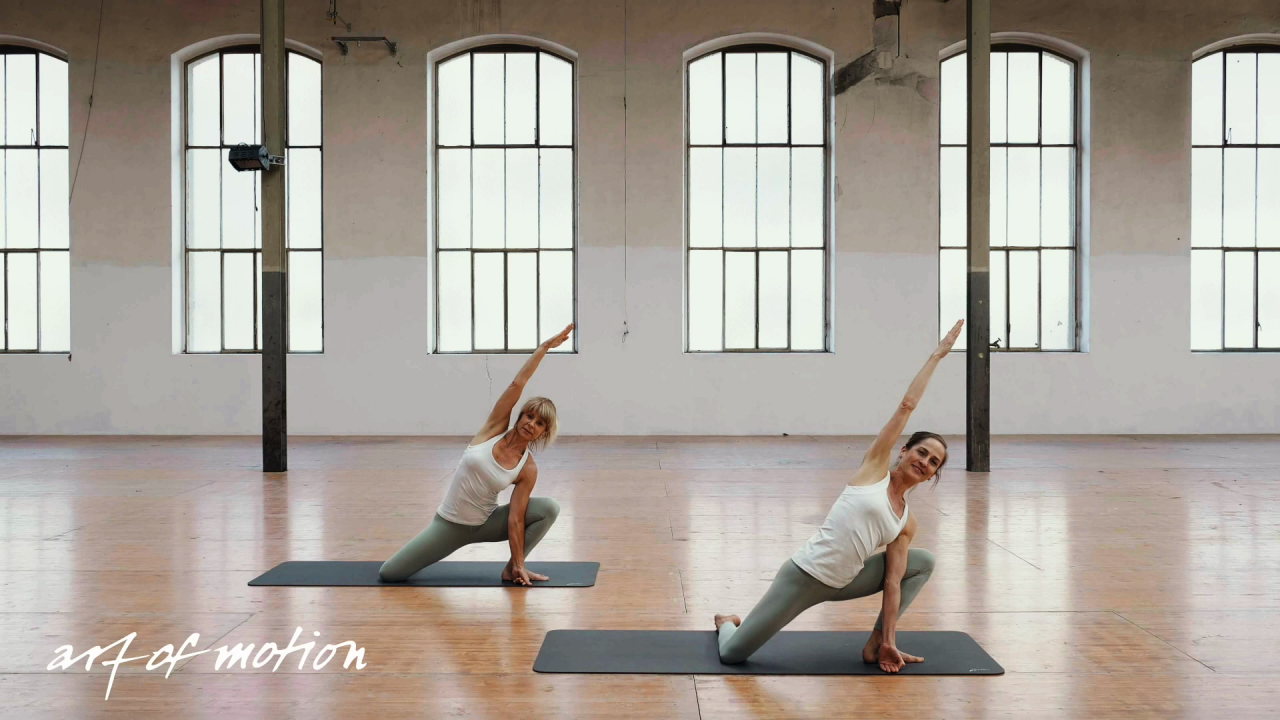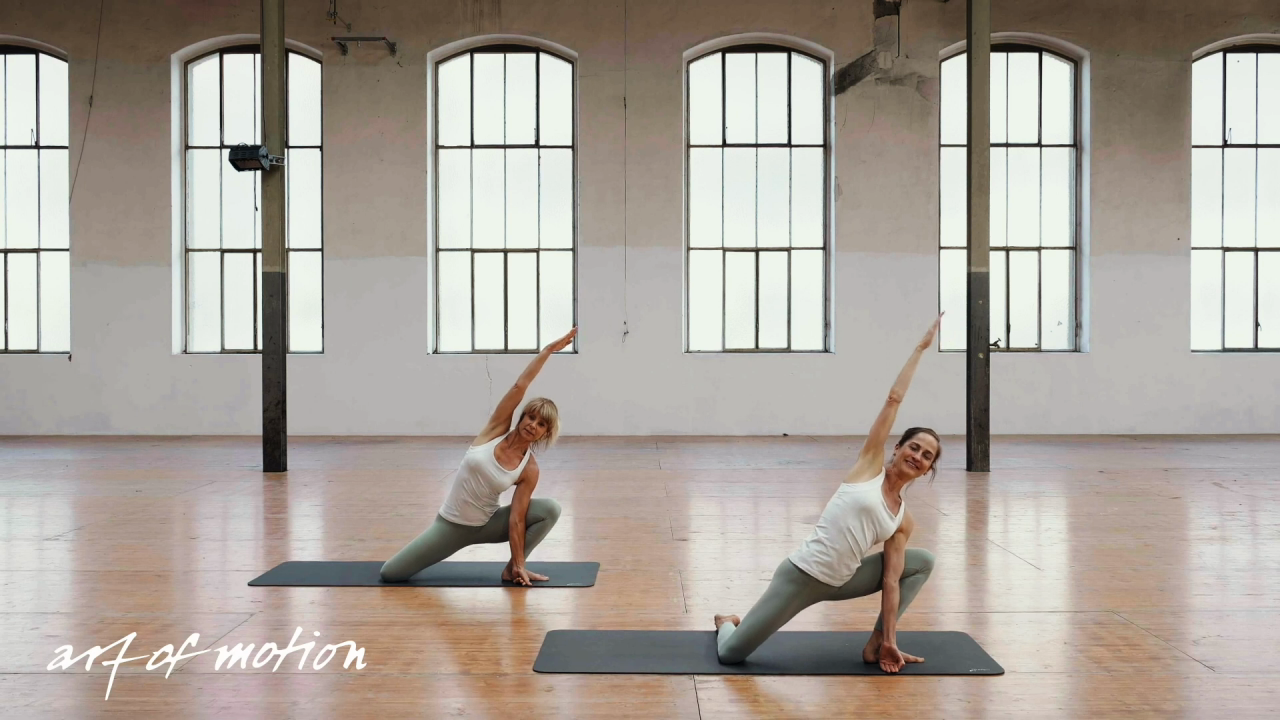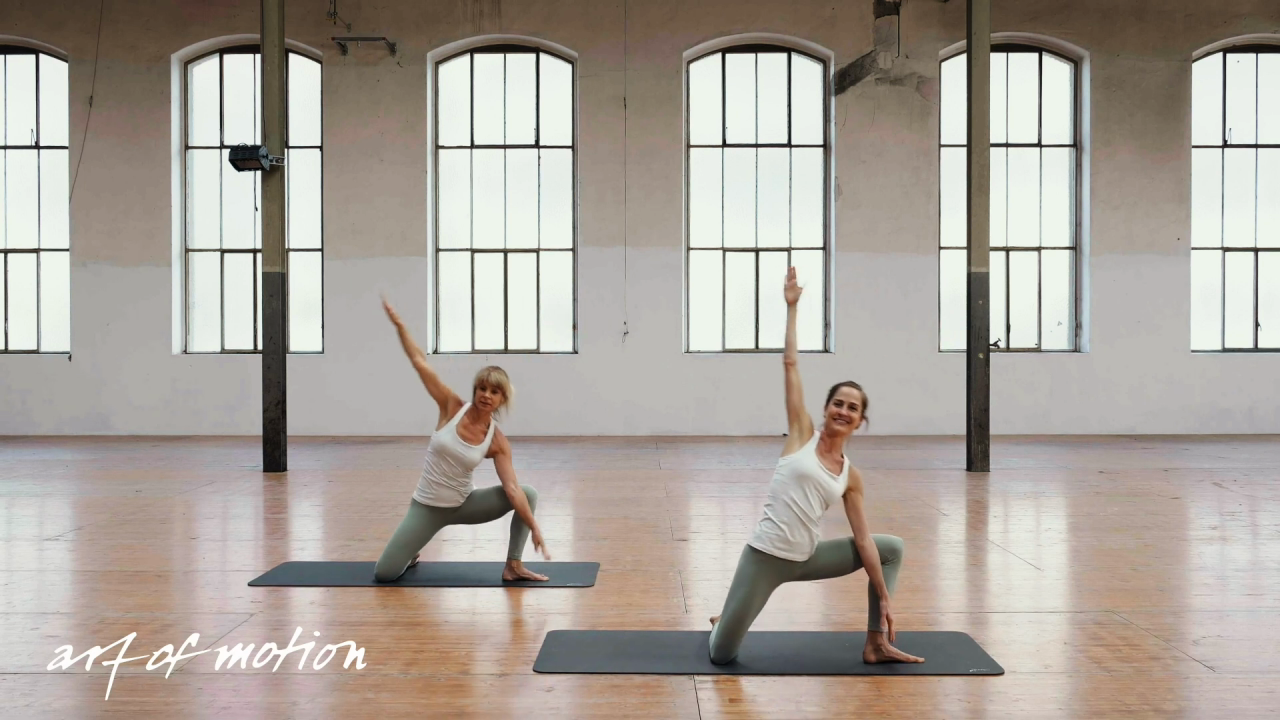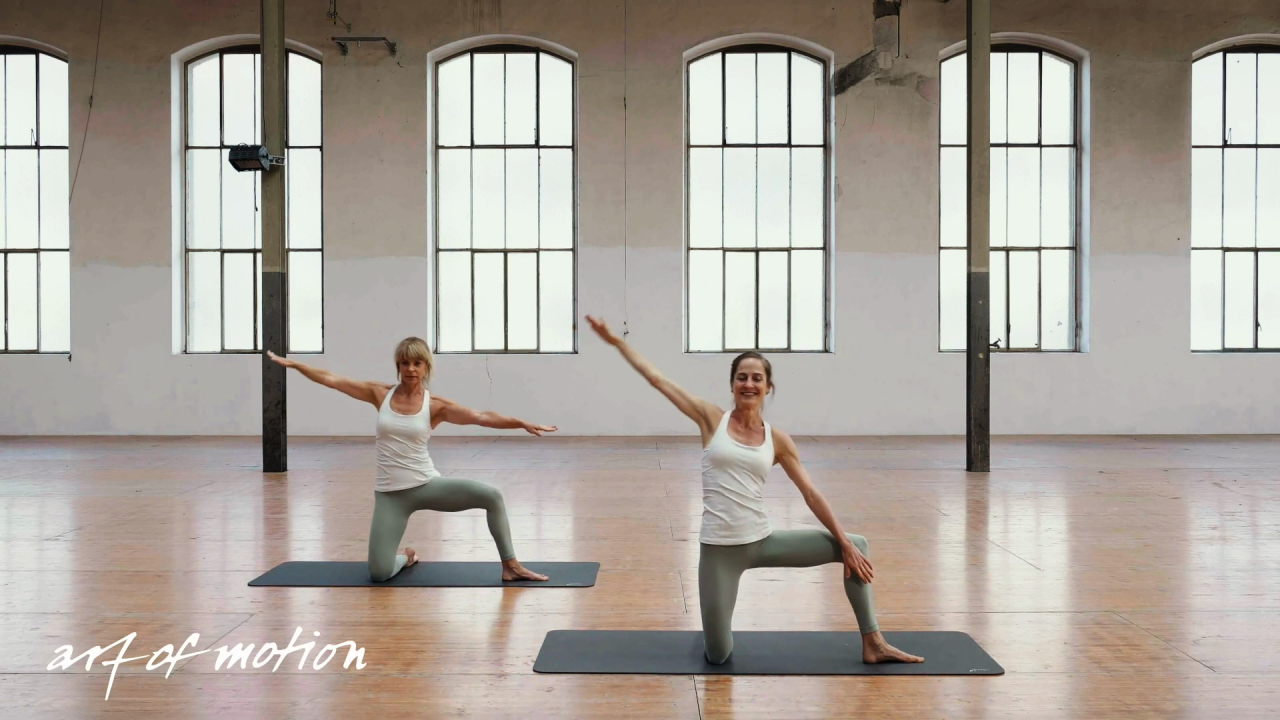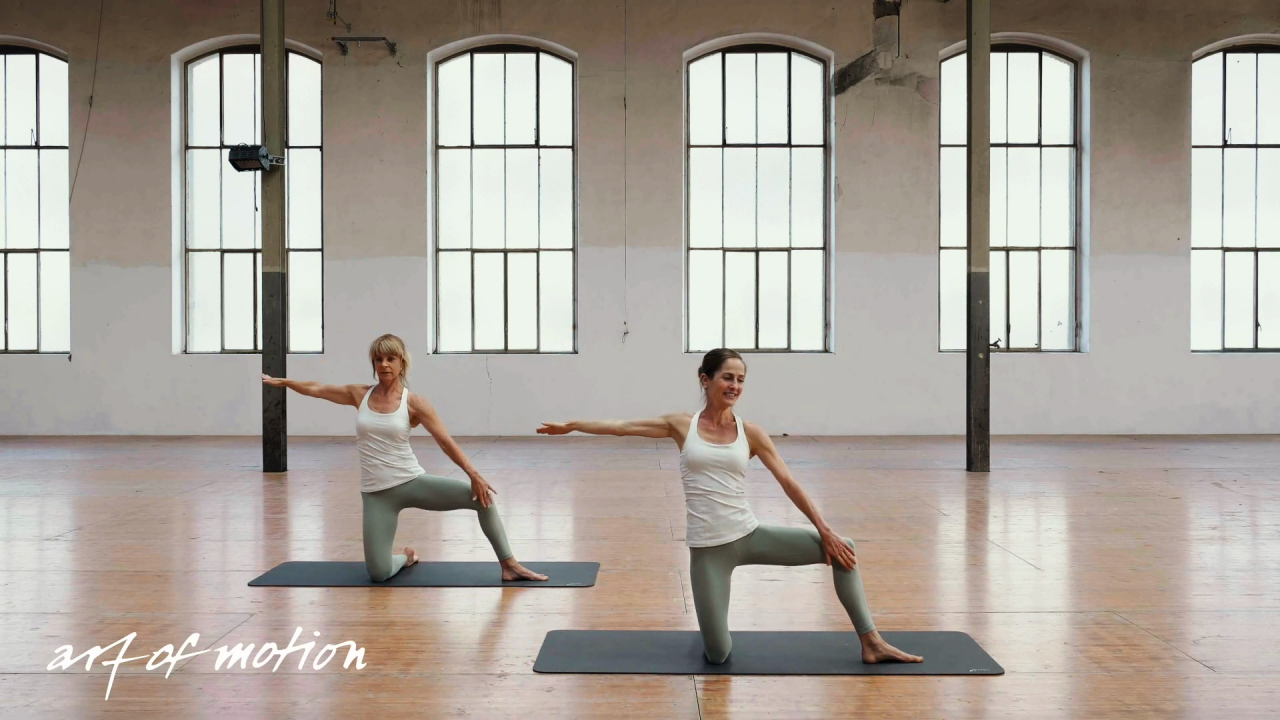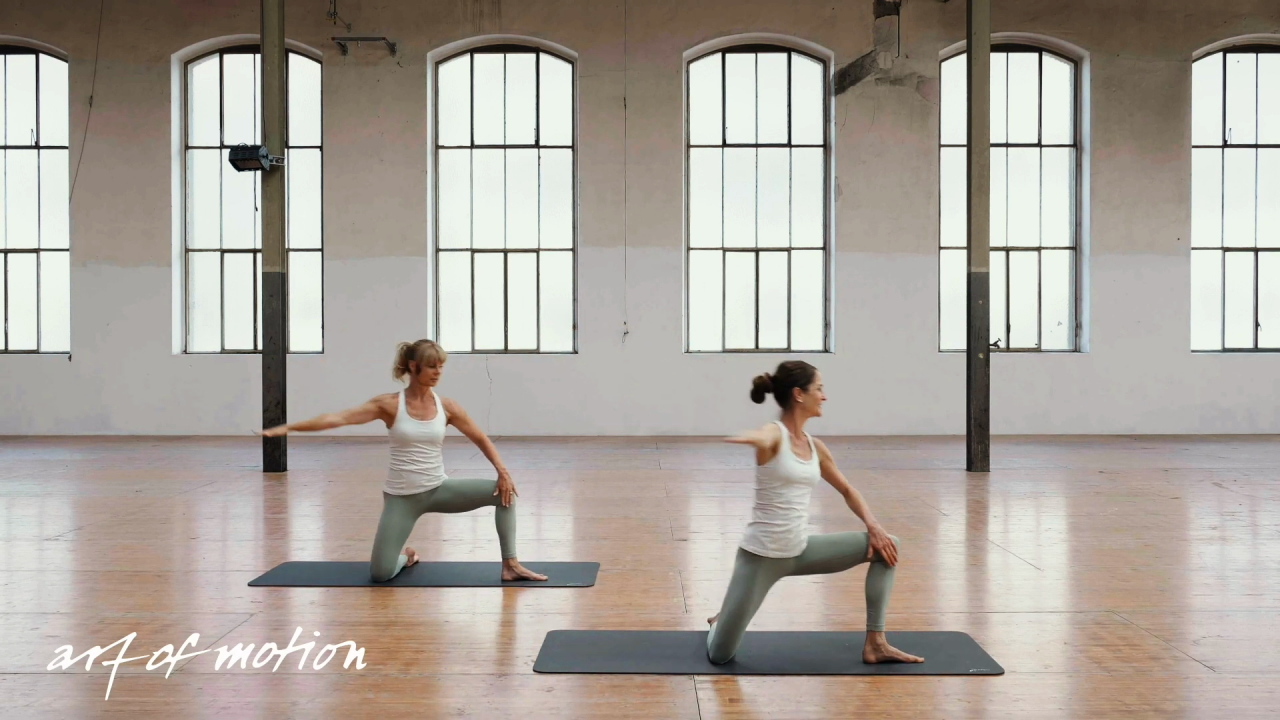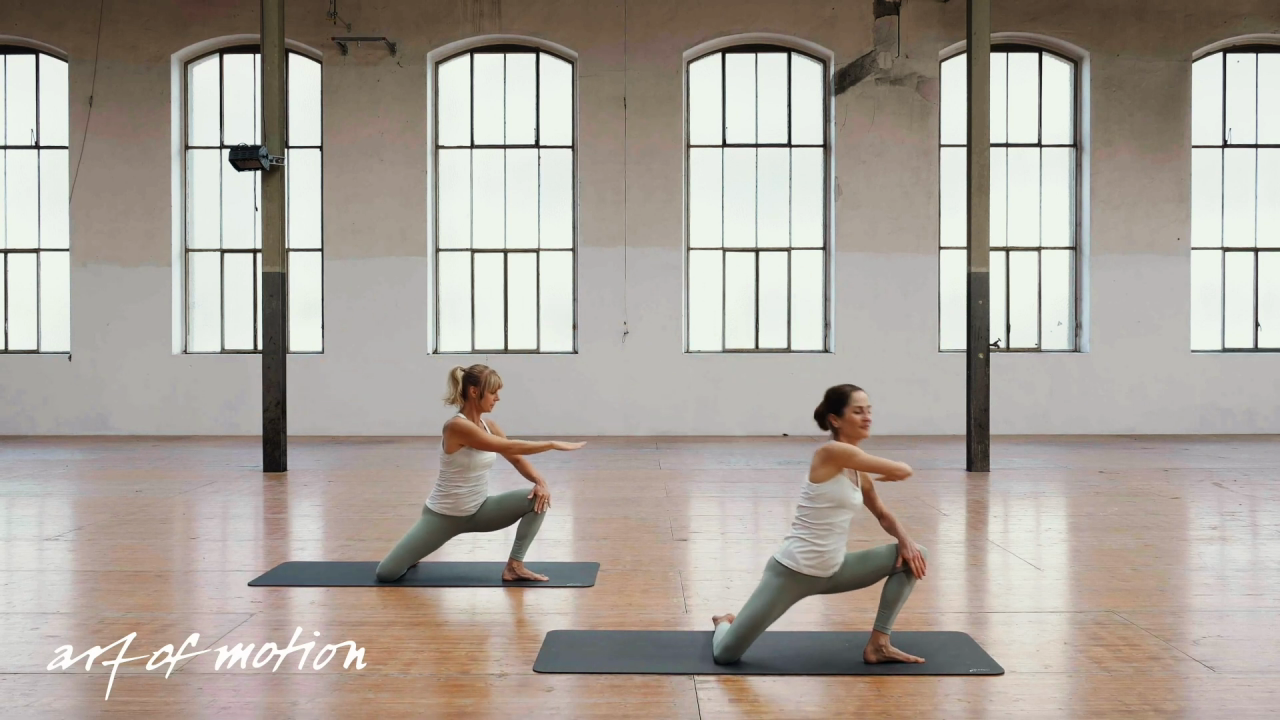
dt=0.7s
person 1, frame 1
left shoulder: (907, 523)
right shoulder: (876, 469)
left elbow: (893, 581)
right elbow: (907, 405)
left wrist: (889, 639)
right wrist: (937, 355)
left hip: (840, 584)
right hip: (803, 575)
left knee: (923, 563)
right knee: (732, 655)
left ankle: (876, 644)
right ankle: (727, 624)
person 1, frame 2
left shoulder: (904, 520)
right shoulder: (869, 466)
left elbow: (891, 580)
right elbow: (893, 399)
left wrist: (889, 638)
right wrist: (921, 348)
left hip: (838, 584)
right hip: (801, 575)
left knee: (922, 562)
right knee: (731, 655)
left ankle: (875, 644)
right ankle: (727, 623)
person 1, frame 3
left shoulder: (850, 477)
right shoulder: (803, 436)
left elbow: (861, 538)
right elbow: (791, 365)
left wrist: (883, 597)
right wrist: (792, 308)
left hip: (805, 558)
right hip: (763, 557)
left knee: (891, 548)
right knee: (722, 656)
left ankle: (876, 643)
right ankle: (722, 624)
person 1, frame 4
left shoulder: (777, 439)
right shoulder: (713, 418)
left elbow: (811, 494)
right elbow: (657, 379)
left wrist: (845, 544)
right wrist: (617, 341)
left hip: (763, 542)
right hip: (719, 549)
left knee: (855, 547)
right knee: (718, 655)
left ankle: (873, 645)
right ankle: (718, 630)
person 1, frame 5
left shoulder: (750, 432)
right shoulder: (682, 425)
left elbow: (788, 483)
right elbow: (621, 427)
left wrist: (826, 531)
right wrist: (571, 425)
left hip: (750, 536)
right hip: (709, 548)
left knee: (841, 550)
right knee: (718, 655)
left ankle: (872, 644)
right ankle: (713, 627)
person 1, frame 6
left shoulder: (814, 446)
right shoulder: (774, 433)
left elbow: (846, 490)
right elbow: (758, 437)
left wrist: (873, 527)
right wrist: (749, 438)
left hip: (802, 550)
right hip: (761, 556)
left knee: (885, 547)
right knee: (720, 655)
left ankle: (875, 643)
right ankle: (719, 624)
person 1, frame 7
left shoulder: (858, 470)
right shoulder: (829, 451)
left elbow: (883, 514)
right elbow: (900, 470)
left wrist: (906, 540)
right wrist: (882, 477)
left hip: (830, 571)
right hip: (791, 572)
left knee: (912, 556)
right knee: (726, 655)
left ankle: (878, 644)
right ankle: (727, 624)
person 2, frame 1
left shoulder: (528, 470)
right shoulder: (495, 429)
left elbow: (516, 518)
right elbow: (516, 385)
left wrist: (520, 563)
right wrist: (543, 347)
left hip: (485, 524)
right hip: (450, 524)
left knee: (549, 508)
right knee: (389, 574)
left ankle: (512, 568)
right ankle: (423, 552)
person 2, frame 2
left shoulder: (529, 470)
right shoulder: (497, 430)
left elbow: (517, 519)
right elbow: (519, 386)
left wrist: (519, 563)
right wrist: (547, 350)
left hip: (486, 525)
right hip: (451, 525)
left knee: (550, 509)
right knee: (389, 574)
left ankle: (511, 569)
right ankle: (424, 553)
person 2, frame 3
left shoulder: (497, 441)
right shoulder: (452, 408)
left elbow: (515, 489)
right elbow: (420, 363)
left wrist: (534, 529)
right wrist: (398, 324)
left hip: (464, 504)
right hip: (426, 508)
left knee: (527, 494)
right knee: (384, 574)
left ankle: (513, 566)
right ankle: (409, 556)
person 2, frame 4
left shoulder: (436, 406)
right shoulder: (381, 393)
left elbow: (482, 417)
right elbow: (330, 378)
left wrist: (522, 423)
right wrist: (292, 363)
left hip: (427, 485)
right hip: (390, 494)
left knee: (491, 496)
right knee: (379, 574)
left ankle: (511, 566)
right ankle: (406, 557)
person 2, frame 5
left shoulder: (414, 403)
right shoulder: (360, 394)
left elbow: (445, 441)
right elbow: (317, 389)
left wrist: (475, 475)
right wrist: (283, 381)
left hip: (413, 482)
right hip: (377, 493)
left knee: (481, 497)
right knee: (379, 573)
left ankle: (509, 566)
right ankle: (406, 557)
person 2, frame 6
left shoulder: (447, 407)
right shoulder: (388, 404)
left elbow: (481, 439)
right elbow: (337, 418)
left wrist: (503, 472)
right wrist: (287, 427)
left hip: (439, 489)
right hip: (402, 497)
left knee: (502, 492)
right knee: (381, 574)
left ankle: (510, 565)
right ankle: (406, 557)
person 2, frame 7
left shoulder: (490, 425)
right shoulder: (458, 426)
left elbow: (519, 457)
right elbow: (509, 448)
left wrist: (541, 482)
right wrist: (555, 444)
left hip: (479, 512)
right hip: (443, 516)
left knee: (539, 500)
right knee: (386, 574)
left ankle: (514, 566)
right ankle: (412, 558)
